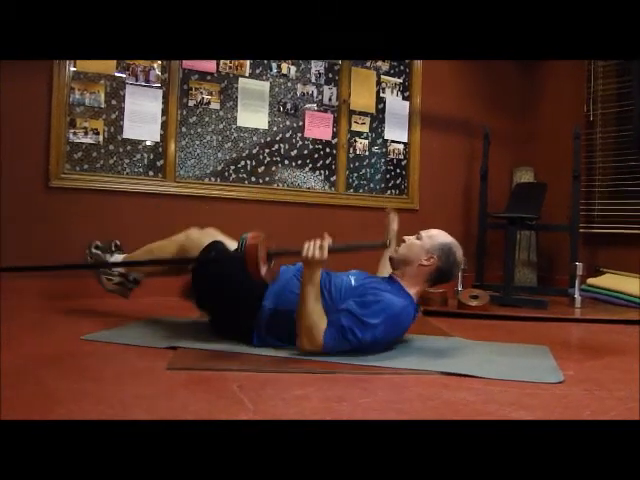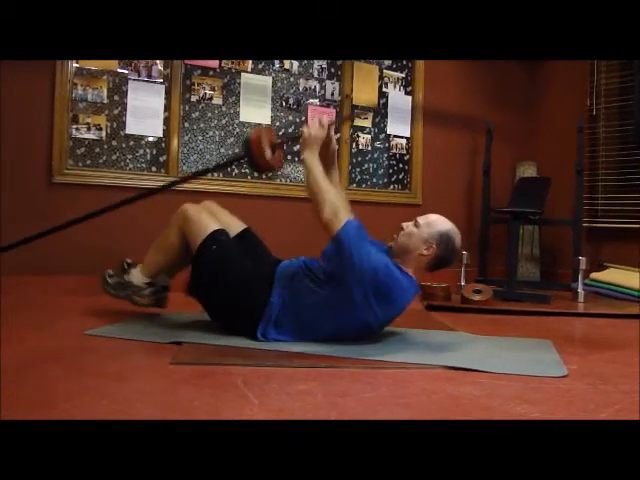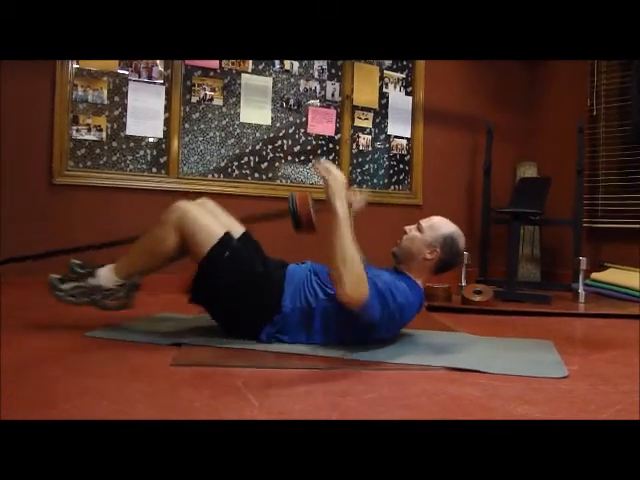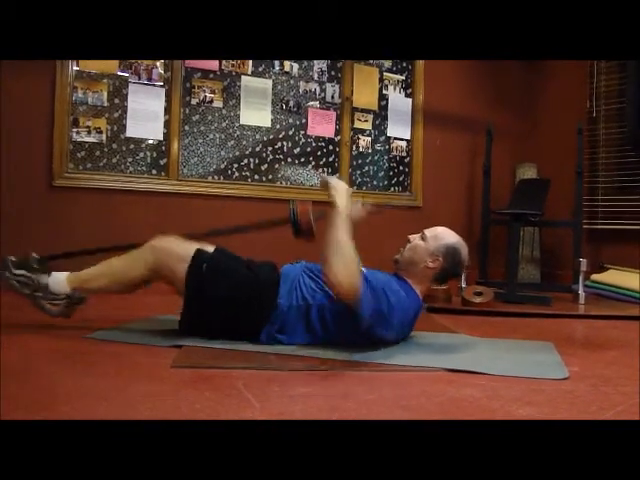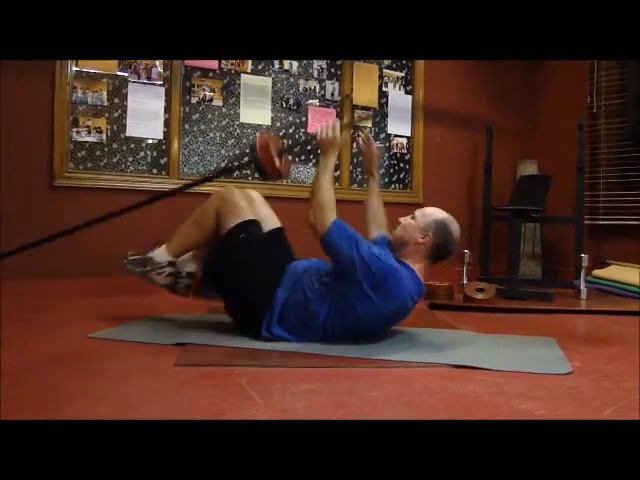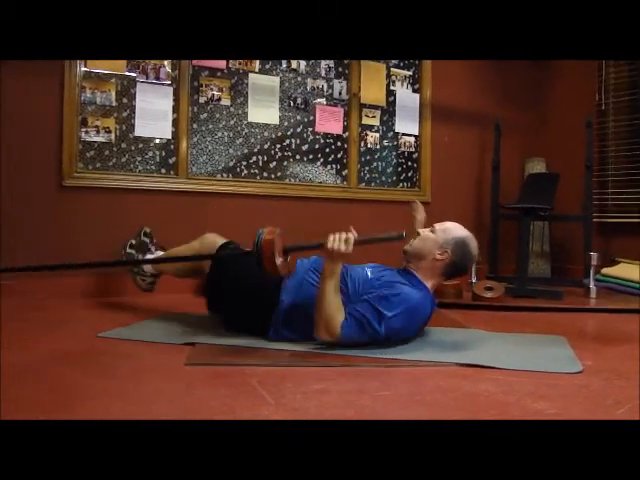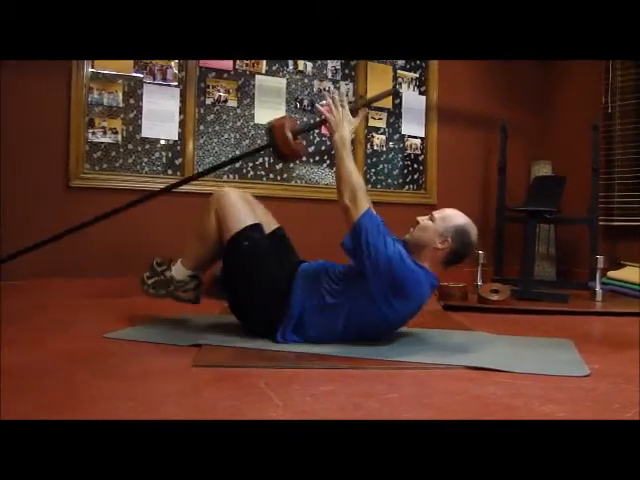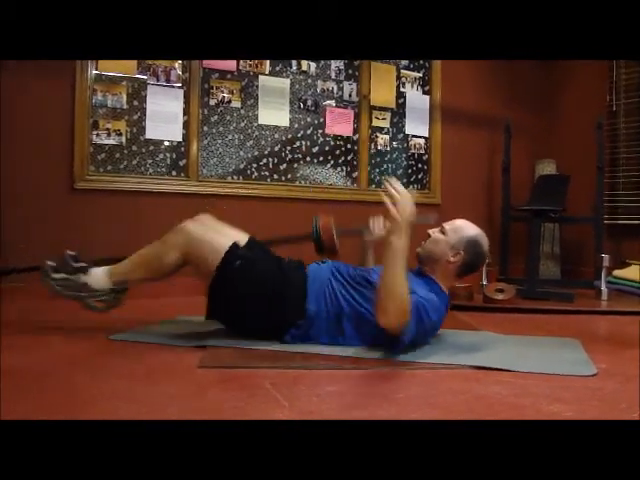
dt=0.4s
person 1, frame 1
left shoulder: (387, 311)
right shoulder: (398, 299)
left elbow: (309, 341)
left wrist: (311, 274)
right wrist: (389, 247)
left hip: (257, 311)
right hip: (272, 288)
left knee: (194, 239)
right knee: (209, 243)
left ankle: (119, 267)
right ankle: (128, 271)
person 1, frame 2
left shoulder: (383, 280)
right shoulder: (391, 267)
left elbow: (331, 217)
right elbow: (345, 223)
left wrist: (310, 156)
right wrist: (331, 165)
left hip: (261, 309)
right hip: (274, 279)
left knee: (189, 214)
right knee: (208, 208)
left ankle: (138, 281)
right ankle: (153, 283)
person 1, frame 3
left shoulder: (400, 298)
right shoulder: (400, 283)
left elbow: (350, 293)
left wrist: (339, 207)
right wrist: (345, 217)
left hip: (266, 312)
right hip: (277, 284)
left knee: (182, 214)
right knee: (201, 208)
left ankle: (109, 282)
right ankle: (118, 278)
person 1, frame 4
left shoulder: (393, 304)
right shoulder: (399, 291)
left elbow: (340, 282)
left wrist: (341, 209)
right wrist: (348, 223)
left hip: (264, 312)
right hip: (273, 286)
left knee: (158, 252)
right knee: (169, 245)
left ankle: (59, 286)
right ankle: (65, 284)
person 1, frame 5
left shoulder: (385, 276)
right shoulder: (401, 278)
left elbow: (320, 222)
right elbow: (375, 235)
left wrist: (328, 158)
right wrist: (373, 172)
left hip: (269, 309)
right hip: (287, 287)
left knee: (228, 198)
right knee: (248, 198)
left ankle: (163, 261)
right ankle: (189, 265)
person 1, frame 6
left shoulder: (404, 304)
right shoulder: (414, 293)
left elbow: (327, 331)
left wrist: (331, 267)
right wrist: (419, 229)
left hip: (271, 307)
right hip: (285, 283)
left knee: (210, 245)
right knee: (219, 250)
left ankle: (149, 266)
right ankle: (156, 261)
person 1, frame 7
left shoulder: (399, 273)
right shoulder: (408, 269)
left elbow: (351, 202)
right elbow: (362, 208)
left wrist: (342, 136)
right wrist: (344, 140)
left hip: (279, 310)
right hip: (294, 284)
left knee: (226, 199)
right knee: (243, 204)
left ankle: (180, 277)
right ankle: (186, 275)
person 1, frame 8
left shoulder: (426, 305)
right shoulder: (422, 283)
left elbow: (389, 319)
left wrist: (401, 238)
right wrist: (376, 246)
left hip: (289, 310)
right hip: (296, 283)
left knee: (189, 234)
right knee: (203, 225)
left ankle: (99, 282)
right ankle: (107, 274)
